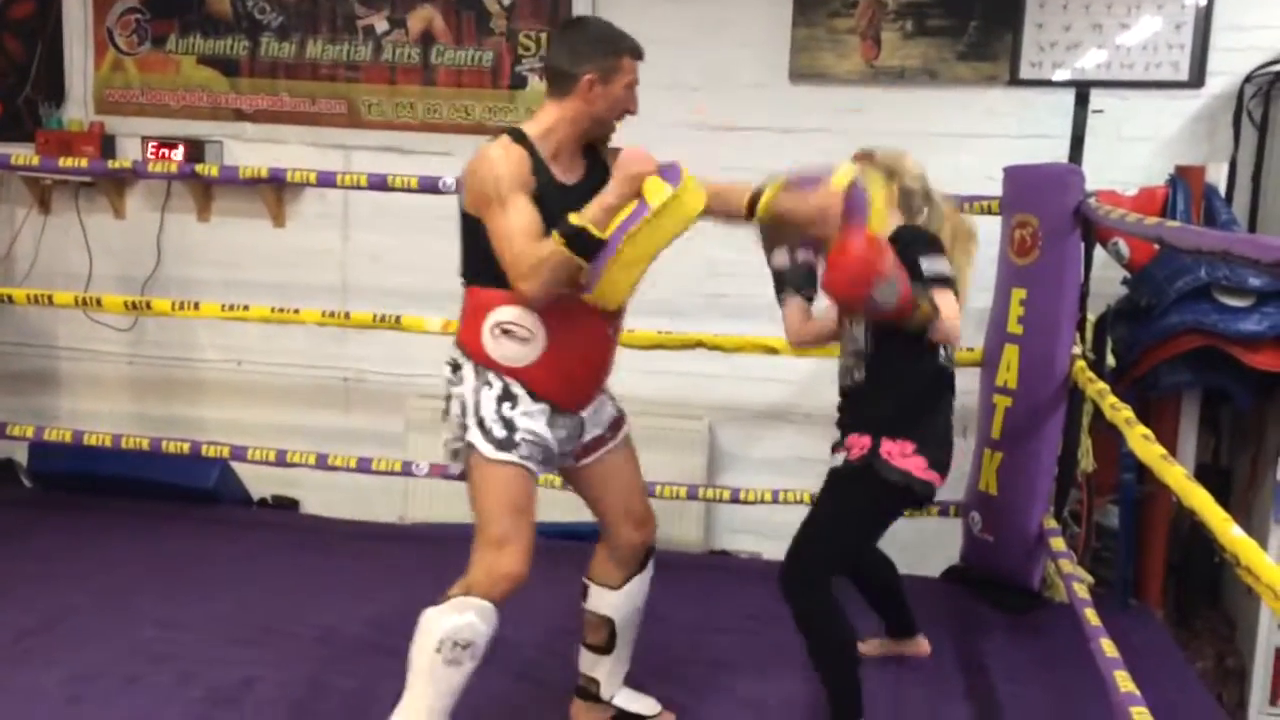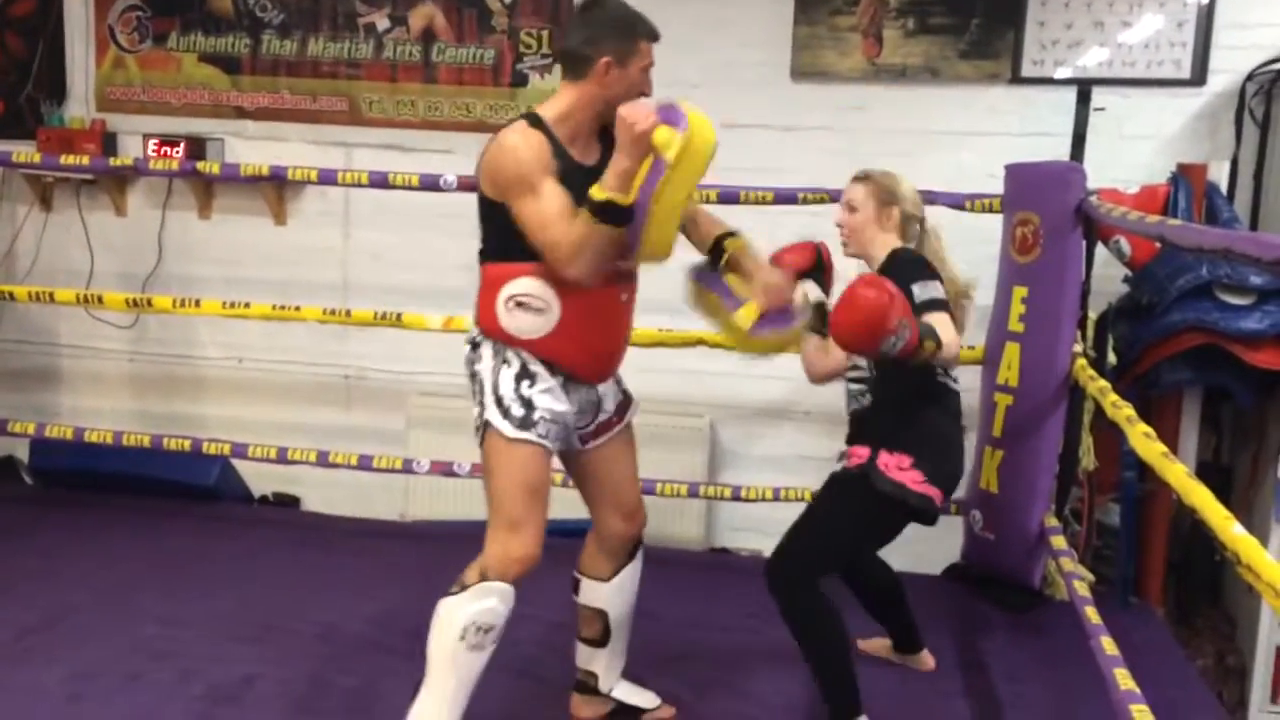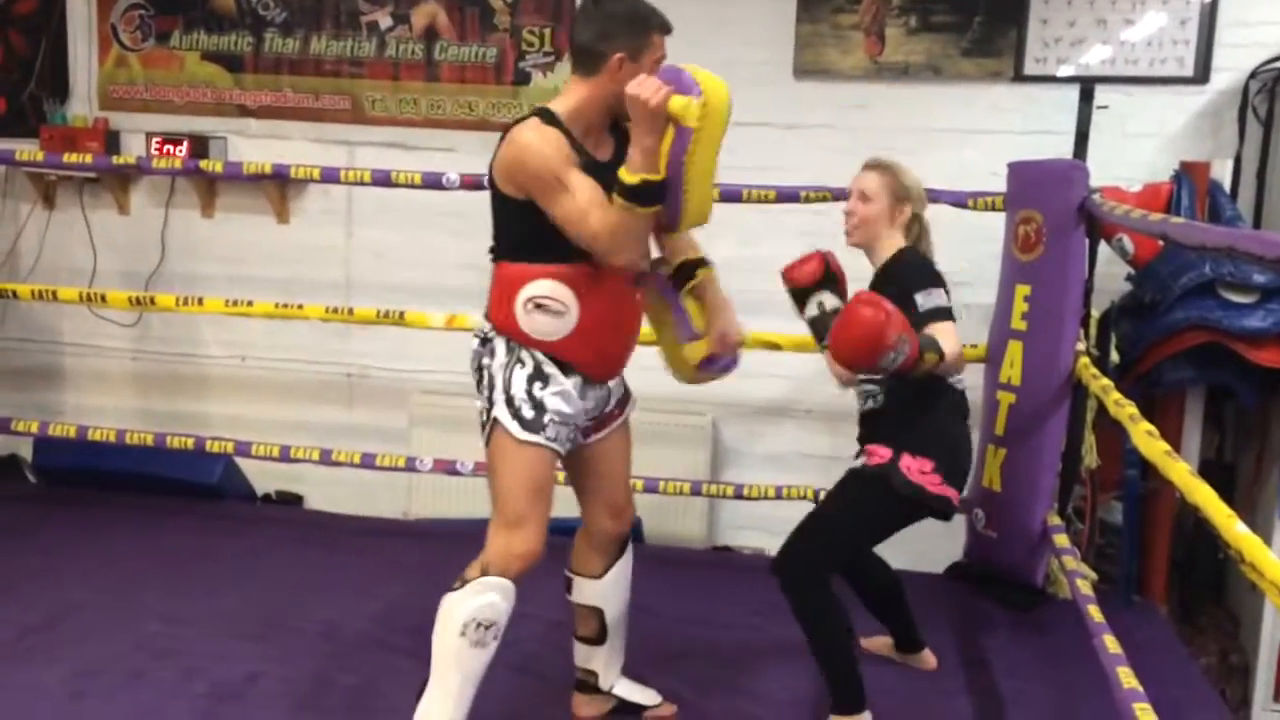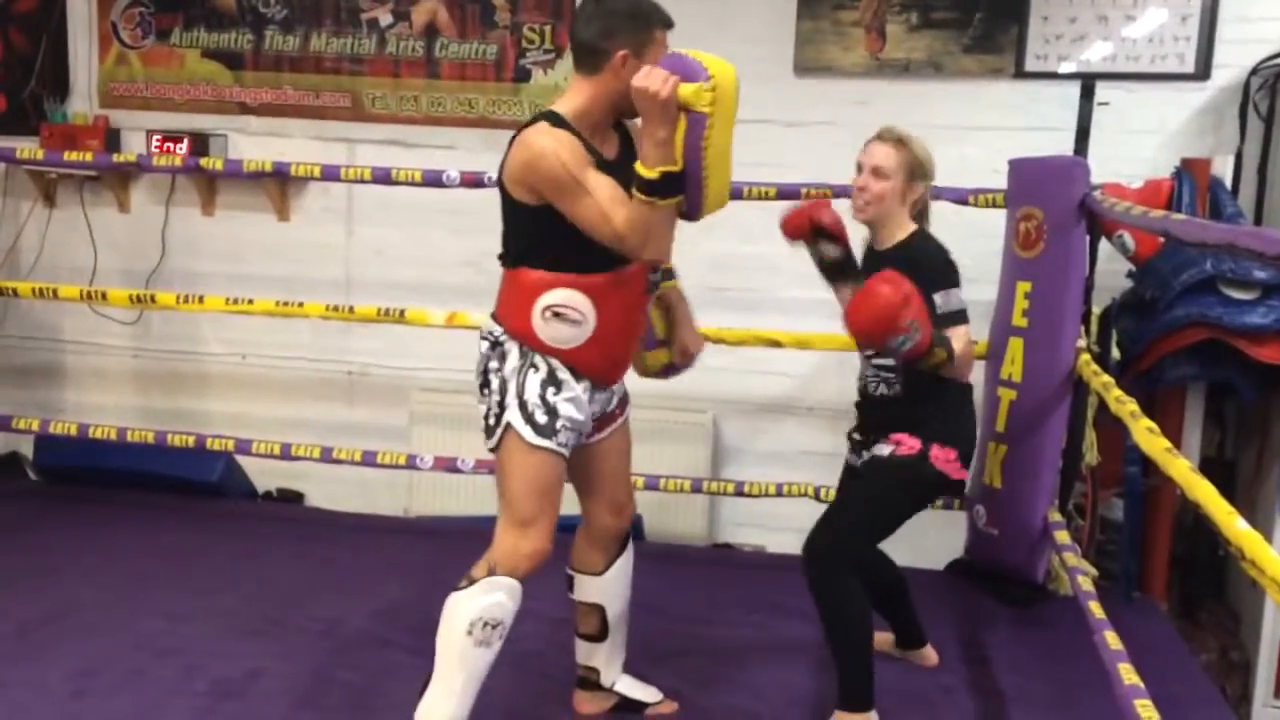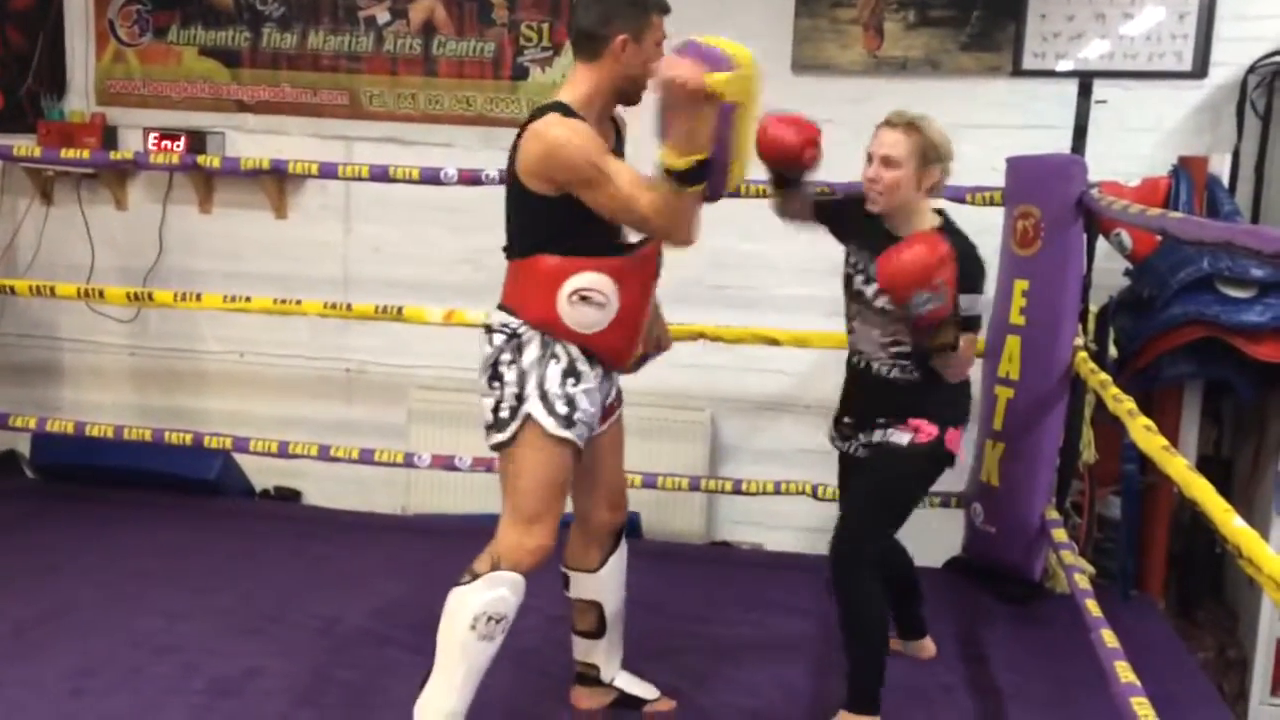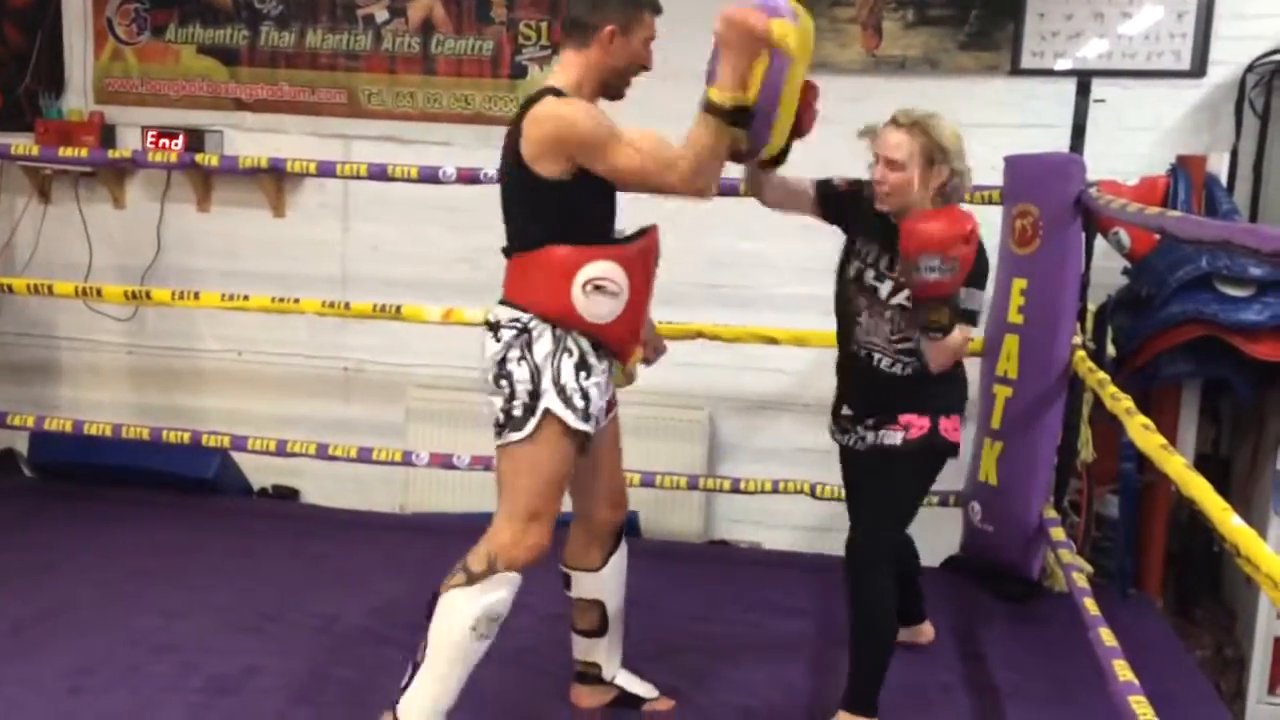
dt=0.1s
person 1, frame 1
left shoulder: (606, 161)
right shoulder: (500, 165)
left elbow: (706, 193)
right elbow: (534, 280)
left wrist: (795, 205)
right wrist: (611, 202)
left hip: (577, 394)
right hip: (504, 391)
left knee: (634, 533)
right knee: (500, 568)
person 1, frame 2
left shoulder: (614, 141)
right shoulder: (517, 150)
left elbow: (684, 213)
right elbow: (581, 262)
left wrist: (751, 266)
right wrist: (626, 161)
left hip: (593, 373)
right hip: (524, 369)
left knee: (622, 525)
right knee: (512, 551)
person 1, frame 3
left shoulder: (625, 134)
right shoulder: (532, 145)
left elbow: (660, 225)
right elbow: (621, 248)
left wrist: (710, 297)
right wrist: (649, 140)
left hip: (596, 369)
right hip: (530, 365)
left knee: (611, 523)
right knee: (516, 547)
person 1, frame 4
left shoulder: (616, 135)
right shoulder: (545, 149)
left elbow: (642, 242)
right elbow: (643, 242)
left wrist: (677, 310)
right wrist: (660, 136)
left hip: (591, 367)
right hip: (531, 366)
left knee: (612, 520)
right knee: (521, 546)
person 1, frame 5
left shoulder: (607, 123)
right shoulder: (559, 140)
right elbow: (675, 228)
left wrist: (646, 309)
right wrist: (687, 126)
left hip: (592, 356)
right hip: (541, 355)
left knee: (605, 518)
right knee: (525, 541)
person 1, frame 6
left shoulder: (580, 119)
right shoulder: (558, 119)
right elbow: (689, 176)
left wrist: (634, 315)
right wrist: (736, 68)
left hip: (582, 351)
right hip: (544, 350)
left knee: (604, 513)
right knee: (521, 538)
person 2, frame 1
left shoulder: (915, 244)
left elbow: (946, 322)
right elbow: (802, 335)
right wrist: (789, 263)
left hip: (898, 440)
right hip: (877, 435)
left knee: (804, 574)
right knee: (845, 542)
right ankle: (906, 635)
person 2, frame 2
left shoulder: (908, 270)
right shoulder: (874, 279)
left elbow: (947, 344)
right elbow: (820, 366)
left wrist: (904, 343)
left hip: (904, 457)
right hip: (894, 453)
left knee: (789, 571)
right knee: (842, 550)
right ankle: (911, 647)
person 2, frame 3
left shoulder: (911, 272)
right shoulder: (882, 278)
left elbow: (950, 354)
right elbow: (848, 371)
left wrist: (906, 355)
right wrist: (818, 303)
left hip: (917, 455)
right hip: (901, 451)
left knee: (799, 566)
right knee: (843, 548)
right ankle: (911, 646)
person 2, frame 4
left shoulder: (931, 259)
right shoulder: (873, 253)
left elbow: (962, 364)
left wrist: (917, 343)
right wrist: (830, 254)
left hip: (923, 441)
right hip: (880, 431)
left knee: (826, 556)
right knee: (856, 545)
right ankle: (914, 642)
person 2, frame 5
left shoulder: (956, 253)
right shoulder: (862, 218)
left elbow: (955, 367)
right elbow: (790, 208)
left wrist: (931, 318)
right wrist: (787, 174)
left hip: (920, 424)
right hip: (864, 414)
left knee: (854, 549)
right knee: (870, 533)
right ankle: (912, 634)
person 2, frame 6
left shoulder: (964, 250)
right shoulder: (863, 208)
left elbow: (941, 360)
right elbow: (776, 194)
left wrist: (938, 294)
left hip: (920, 416)
right hip: (859, 404)
left knee: (867, 547)
right knee: (879, 525)
right ankle: (912, 622)
